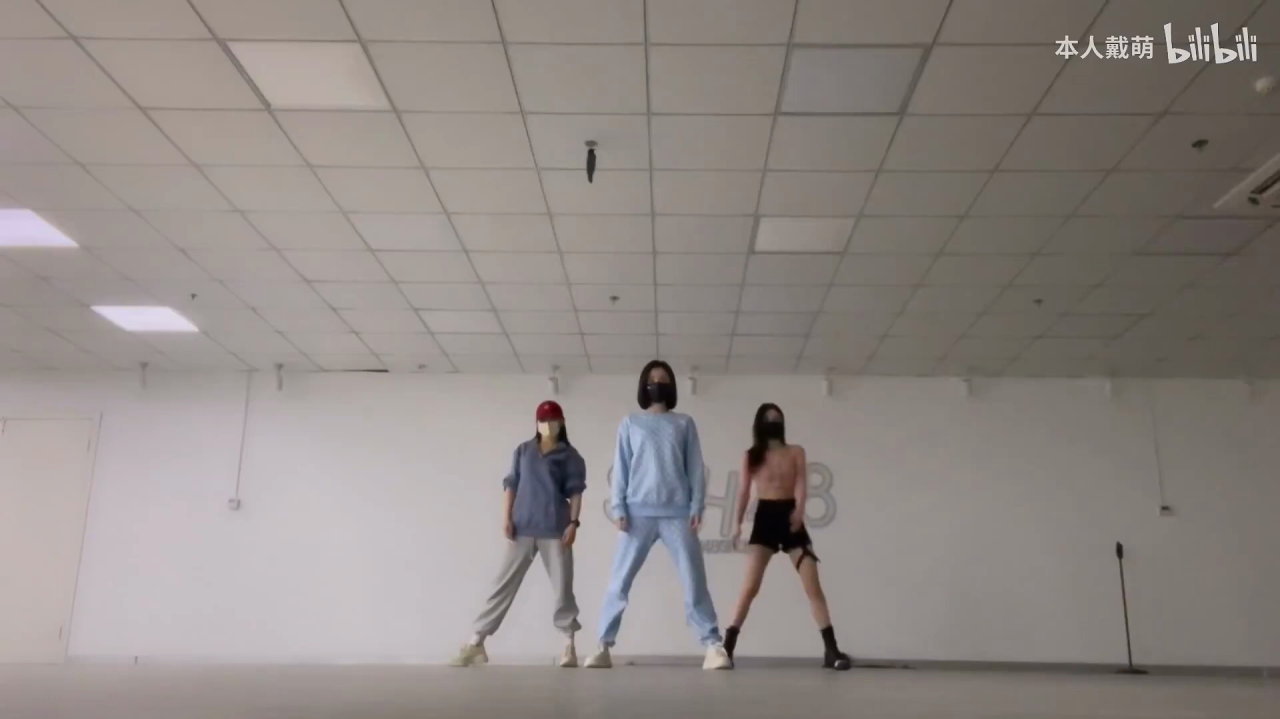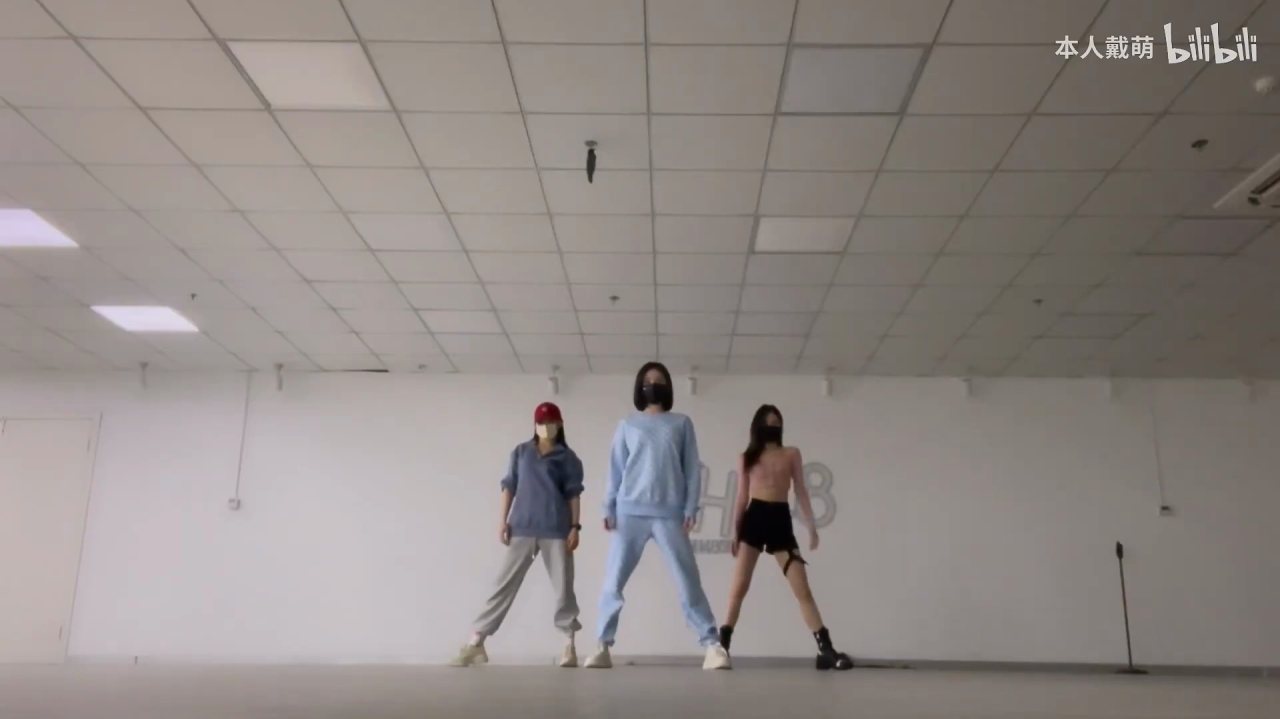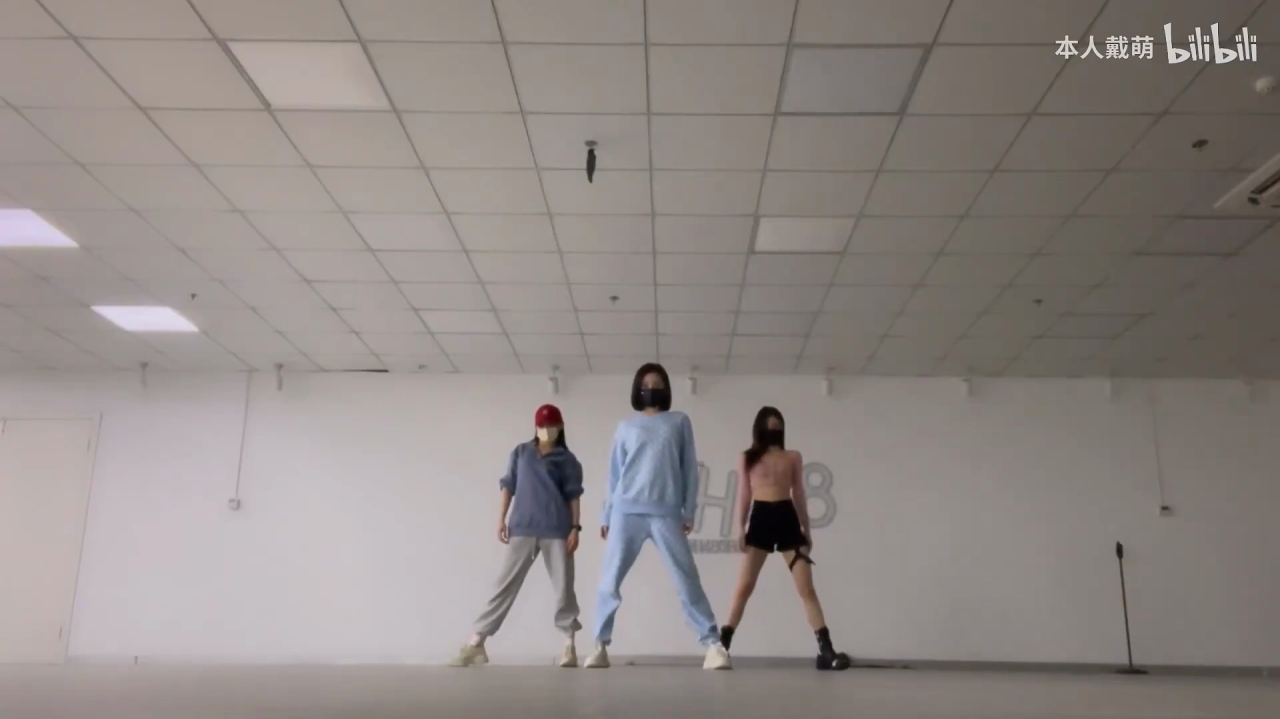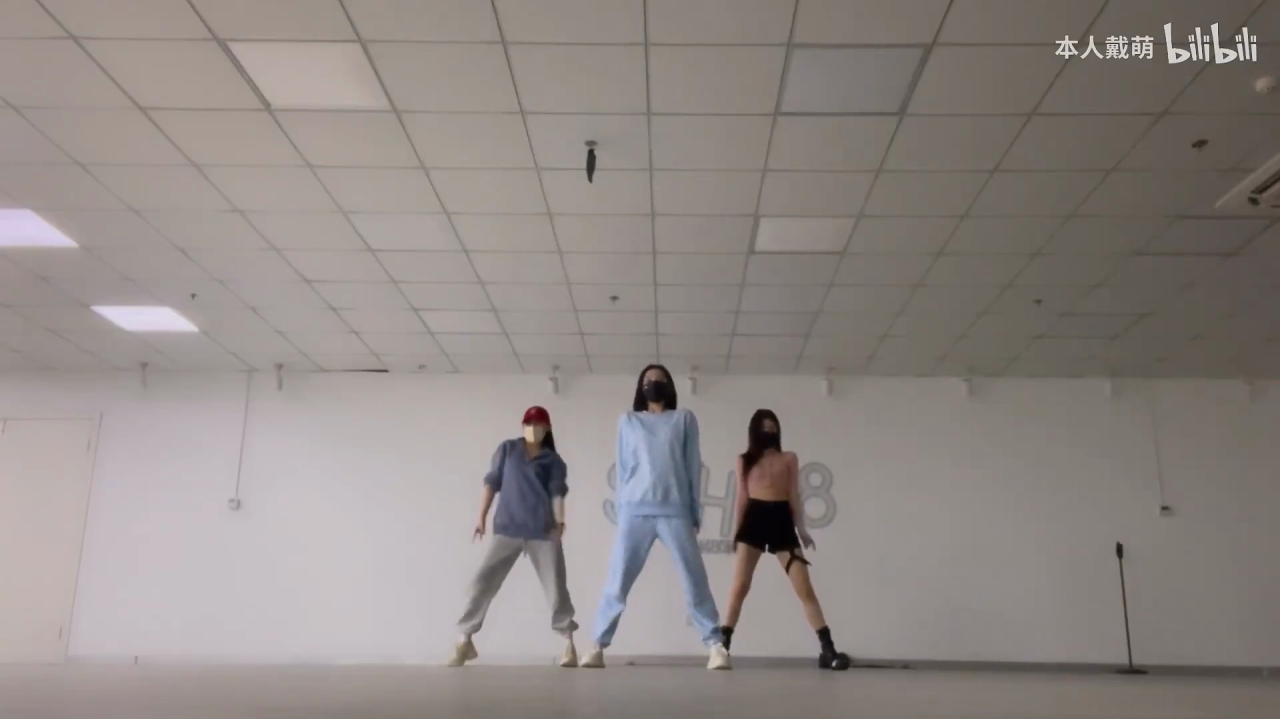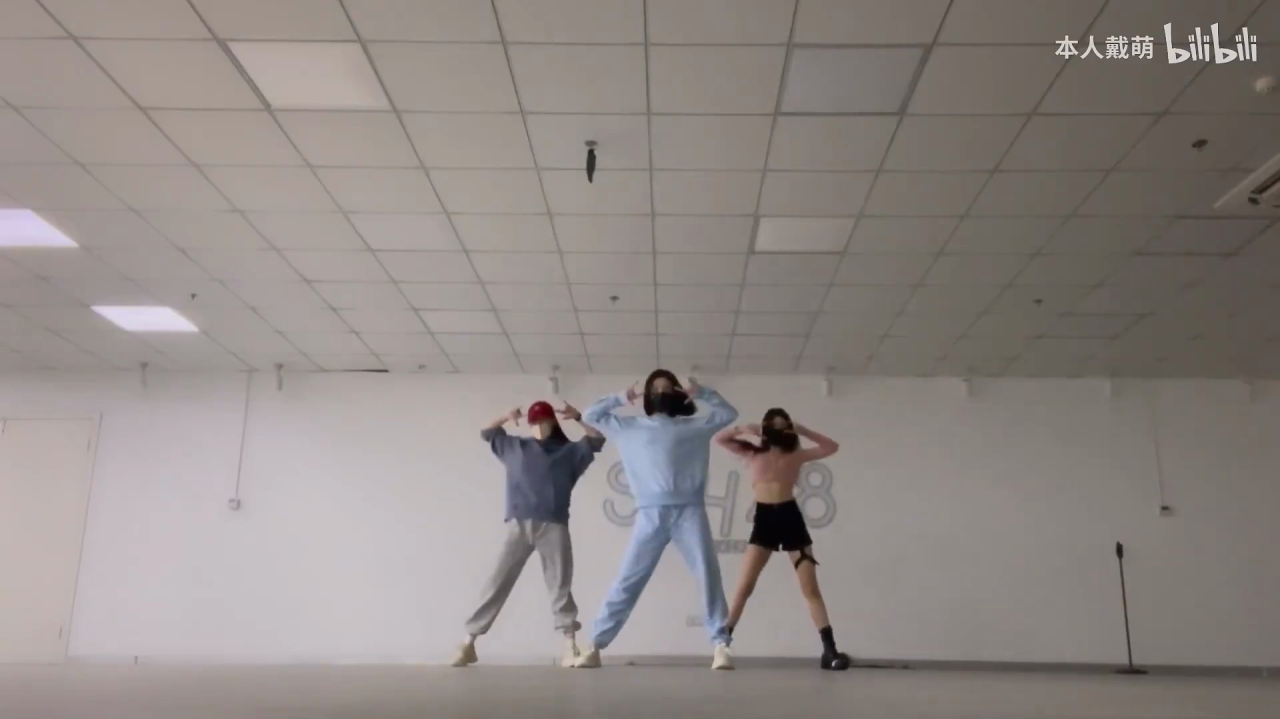
dt=1s
person 1, frame 1
left shoulder: (684, 423)
right shoulder: (630, 424)
left elbow: (695, 468)
right elbow: (621, 468)
left wrist: (696, 507)
right wrist: (618, 508)
left hip: (677, 513)
right hip: (638, 513)
left knee: (694, 580)
right knee: (619, 581)
left ankle: (713, 645)
right ankle: (603, 646)
person 1, frame 2
left shoulder: (681, 423)
right shoulder: (627, 425)
left elbow: (692, 468)
right elbow: (616, 470)
left wrist: (690, 509)
right wrist: (608, 508)
left hip: (669, 514)
right hip: (630, 512)
left knee: (688, 581)
right knee: (613, 581)
left ankle: (712, 645)
right ankle: (603, 646)
person 1, frame 3
left shoulder: (679, 422)
right shoulder: (626, 427)
left elbow: (689, 468)
right elbow: (615, 473)
left wrist: (689, 511)
right wrist: (606, 516)
left hip: (666, 513)
right hip: (627, 511)
left knee: (687, 579)
right knee: (609, 580)
left ankle: (713, 645)
right ankle: (600, 645)
person 1, frame 4
left shoulder: (684, 419)
right shoulder: (627, 421)
left elbow: (693, 466)
right elbow: (623, 470)
left wrist: (695, 512)
right wrist: (621, 512)
left hip: (674, 512)
right hip: (635, 512)
left knee: (694, 578)
right knee: (618, 579)
left ankle: (716, 645)
right ankle: (598, 646)
person 1, frame 5
left shoulder: (694, 426)
right shoulder: (629, 427)
left elbow: (729, 414)
right elbow: (591, 415)
left wrist: (703, 394)
right wrist: (620, 398)
left hip: (689, 511)
right hip: (650, 514)
left knee: (709, 576)
right knee: (629, 580)
left ankle: (721, 645)
right ankle: (596, 645)
person 2, frame 1
left shoulder: (570, 455)
right shoulder: (523, 450)
left elbow: (575, 491)
right elbow: (511, 484)
left wrist: (573, 522)
right wrist: (506, 517)
left hip: (555, 529)
right hip: (523, 527)
left knee: (562, 586)
right knee: (505, 583)
left ankle: (569, 646)
right ankle: (476, 643)
person 2, frame 2
left shoulder: (567, 457)
right shoulder: (521, 452)
left elbow: (573, 494)
right elbow: (509, 487)
left wrist: (575, 527)
right wrist: (503, 520)
left hip: (556, 529)
right hip: (523, 527)
left knee: (563, 586)
right knee: (506, 583)
left ankle: (569, 646)
right ankle: (476, 643)
person 2, frame 3
left shoulder: (567, 459)
right shoulder: (520, 452)
left elbow: (573, 495)
right elbow: (508, 486)
left wrist: (575, 528)
right wrist: (501, 519)
left hip: (556, 529)
right hip: (523, 528)
left knee: (564, 586)
right knee: (506, 584)
left ankle: (569, 646)
right ankle: (476, 643)
person 2, frame 4
left shoulder: (553, 461)
right shoulder: (507, 449)
left elbow: (558, 495)
right elbow: (492, 483)
left wrist: (559, 524)
right wrist: (482, 517)
left hip: (542, 532)
right hip: (507, 530)
left knee: (555, 586)
right knee: (483, 580)
left ankle: (568, 646)
right ankle: (464, 641)
person 2, frame 5
left shoulder: (568, 451)
right shoulder: (515, 447)
left elbow: (597, 440)
right elbow: (487, 433)
left wrist: (578, 418)
right wrist: (507, 417)
left hip: (554, 526)
right hip: (519, 525)
left knee: (560, 586)
right knee: (499, 583)
left ankle: (571, 648)
right ankle: (469, 643)
person 3, frame 1
left shoulder: (796, 452)
right shoulder: (751, 457)
left elbow: (802, 485)
right elbow: (744, 491)
left wrist: (800, 511)
right wrist: (738, 523)
left hip: (792, 521)
right hip: (765, 517)
left knee: (813, 586)
right knee: (750, 587)
left ankle: (832, 650)
right ankle: (727, 647)
person 3, frame 2
left shoulder: (792, 454)
right shoulder: (747, 458)
left elbow: (801, 490)
right elbow: (741, 496)
left wrist: (811, 525)
right wrist: (735, 531)
left hip: (781, 521)
right hip: (754, 519)
left knee: (802, 589)
right knee: (739, 587)
left ankle: (826, 650)
right ankle: (722, 647)
person 3, frame 3
left shoulder: (793, 457)
right shoulder: (747, 458)
left elbow: (799, 494)
right elbow: (743, 494)
left wrist: (807, 530)
right wrist: (740, 528)
left hip: (787, 519)
right hip: (760, 520)
left knee: (807, 588)
right knee: (744, 586)
left ankle: (827, 650)
right ankle: (722, 646)
person 3, frame 4
left shoulder: (789, 458)
right shoulder: (744, 460)
left elbow: (794, 495)
right elbow: (742, 497)
left wrist: (801, 529)
right wrist: (737, 531)
left hip: (781, 521)
right hip: (754, 520)
left knee: (804, 589)
right knee: (740, 586)
left ankle: (828, 649)
right ankle: (722, 646)
person 3, frame 5
left shoulder: (796, 455)
right shoulder: (753, 453)
left elbow: (832, 447)
right elbow: (720, 439)
left wrist: (803, 431)
right wrist: (745, 430)
left hip: (791, 518)
right hip: (764, 520)
left knee: (810, 588)
right knee: (744, 586)
left ankle: (830, 651)
